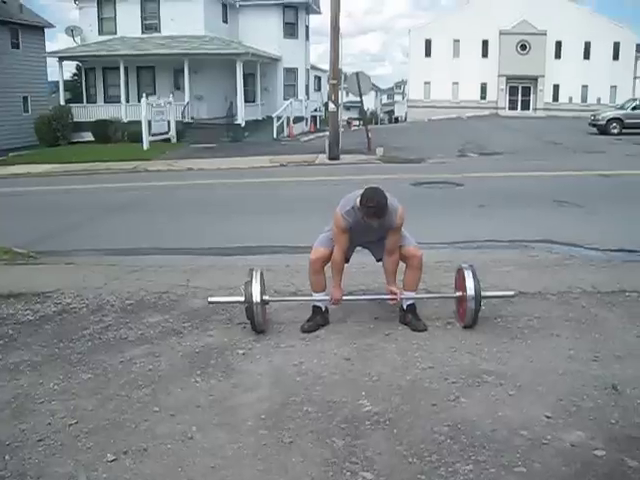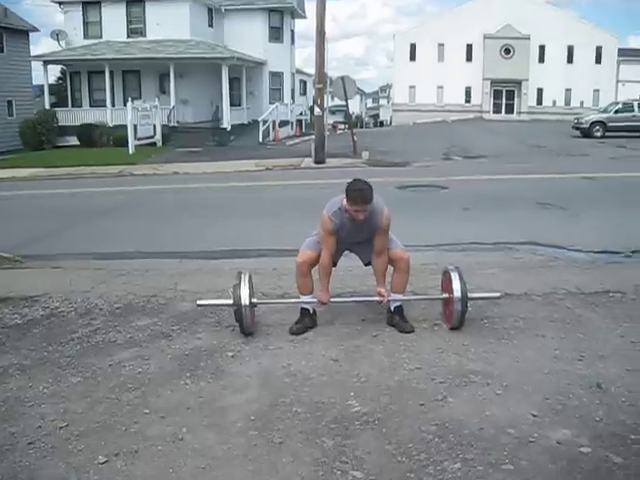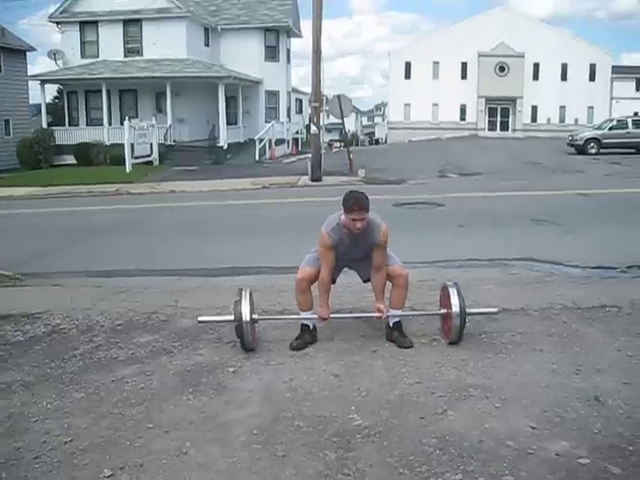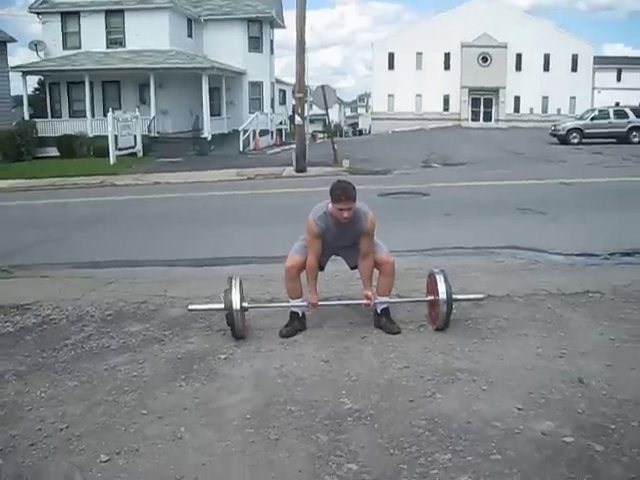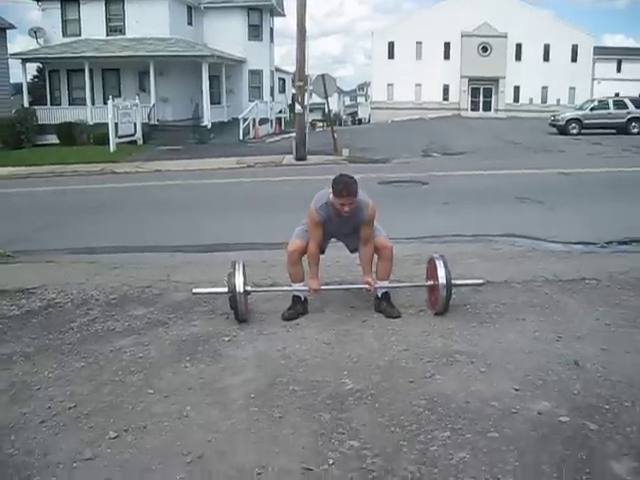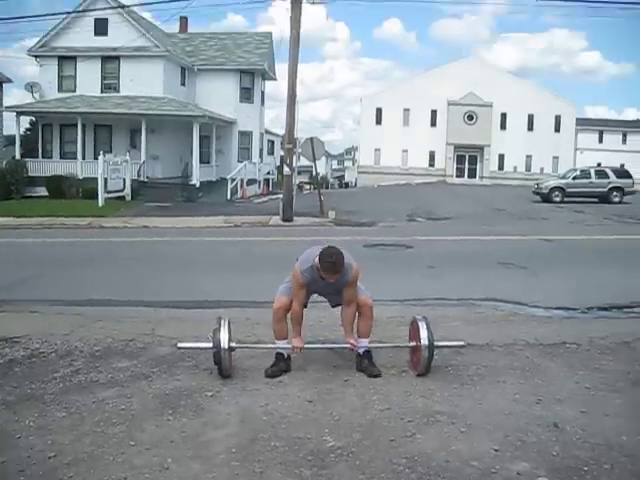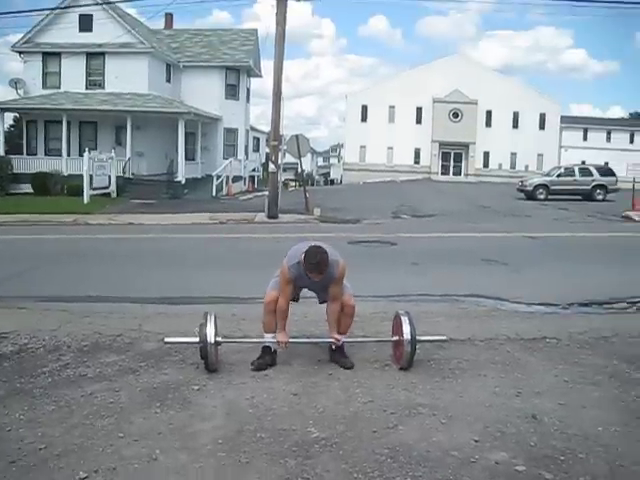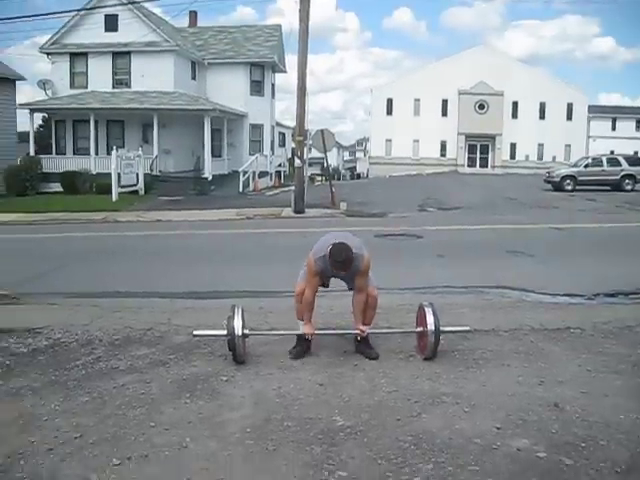
dt=0.2s
person 1, frame 1
left shoulder: (396, 213)
right shoulder: (343, 213)
left elbow: (391, 253)
right elbow: (339, 252)
left wrist: (391, 284)
right wrist: (336, 287)
right hip: (344, 233)
left knee: (415, 256)
right knee: (316, 259)
left ankle: (408, 309)
right ankle: (319, 311)
person 1, frame 2
left shoulder: (382, 214)
right shoulder: (330, 215)
left elbow: (379, 254)
right elbow: (327, 255)
left wrist: (381, 285)
right wrist: (323, 290)
left hip: (368, 239)
right hip: (331, 237)
left knee: (402, 259)
right knee: (303, 261)
left ankle: (395, 311)
right ankle: (307, 313)
person 1, frame 3
left shoulder: (380, 230)
right shoulder: (329, 230)
left elbow: (378, 269)
right elbow: (326, 270)
left wrist: (380, 301)
right wrist: (324, 305)
left hip: (366, 256)
right hip: (330, 254)
left knee: (401, 275)
right knee: (302, 279)
left ankle: (394, 327)
right ankle: (308, 329)
person 1, frame 4
left shoulder: (367, 218)
right shoulder: (316, 219)
left elbow: (365, 257)
right elbow: (313, 257)
left wrist: (367, 288)
right wrist: (312, 291)
left hip: (354, 243)
right hip: (318, 243)
left knee: (388, 263)
right knee: (291, 267)
left ankle: (381, 313)
right ankle: (297, 316)
person 1, frame 5
left shoulder: (367, 207)
right shoulder: (317, 208)
left elbow: (366, 243)
right elbow: (314, 245)
left wrist: (367, 274)
right wrist: (313, 278)
left hip: (354, 229)
right hip: (319, 228)
left knee: (386, 247)
right knee: (293, 251)
left ankle: (382, 298)
right ankle: (299, 300)
person 1, frame 6
left shoulder: (351, 269)
right shoulder: (302, 270)
left elbow: (349, 305)
right elbow: (297, 305)
left wrist: (349, 336)
right wrist: (296, 336)
right hip: (303, 285)
left knee: (366, 305)
right knee: (279, 308)
left ankle: (364, 356)
right ankle: (282, 357)
person 1, frame 7
left shoulder: (338, 266)
right shoulder: (289, 266)
left elbow: (334, 301)
right elbow: (283, 301)
left wrist: (333, 331)
right wrist: (281, 331)
right hip: (294, 277)
left knee: (349, 305)
right knee: (270, 301)
left ankle: (336, 349)
right ankle: (269, 351)
person 1, frame 8
left shoulder: (363, 259)
right shoulder: (316, 259)
left elbow: (360, 293)
right elbow: (310, 293)
left wrist: (359, 323)
right wrist: (307, 323)
left hip: (353, 266)
right hip: (322, 266)
left knee: (372, 295)
right knee: (300, 292)
left ankle: (362, 340)
right ankle: (303, 339)
